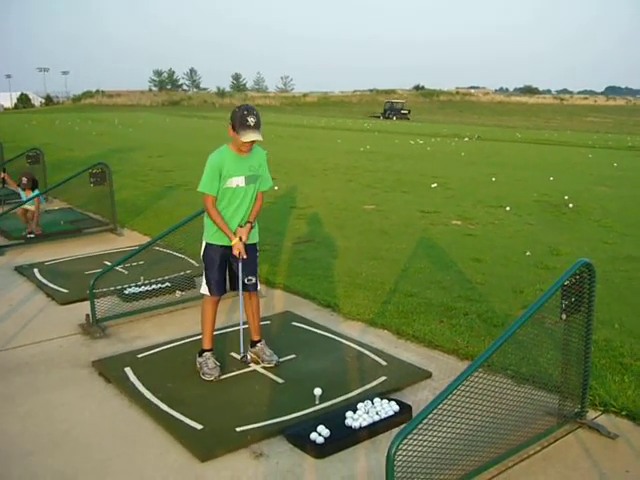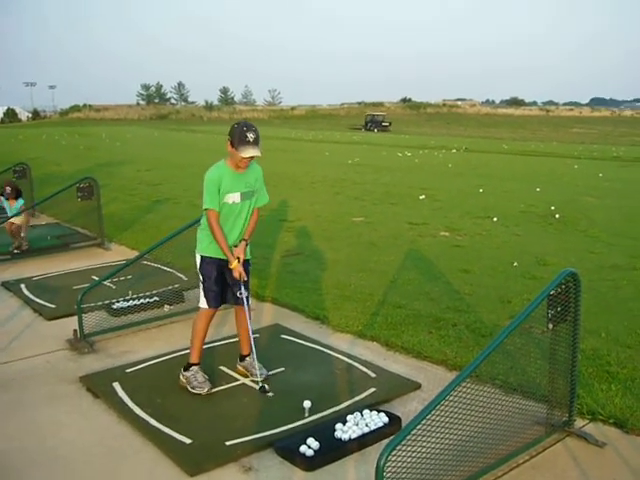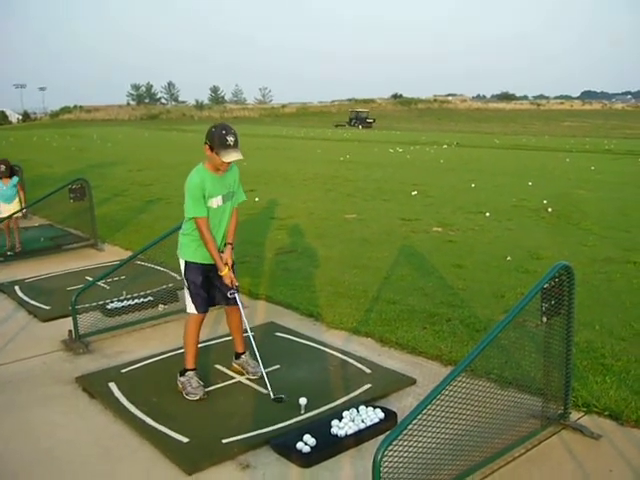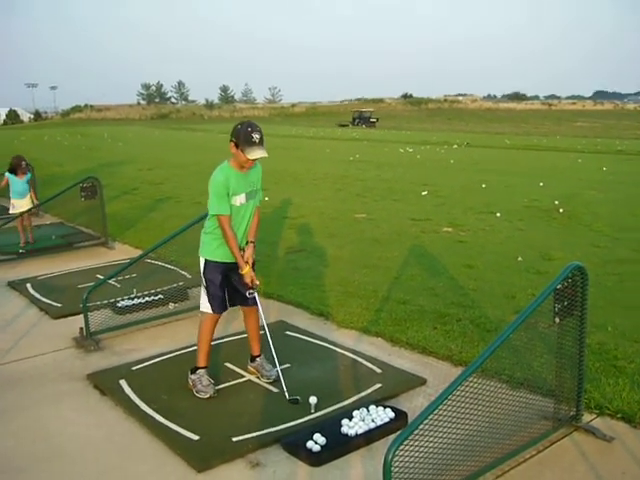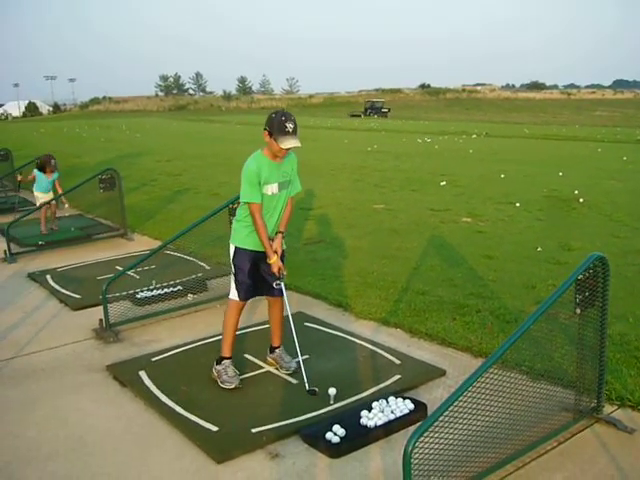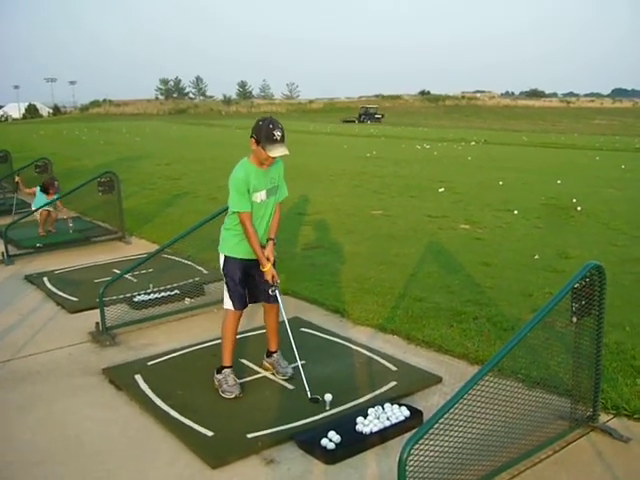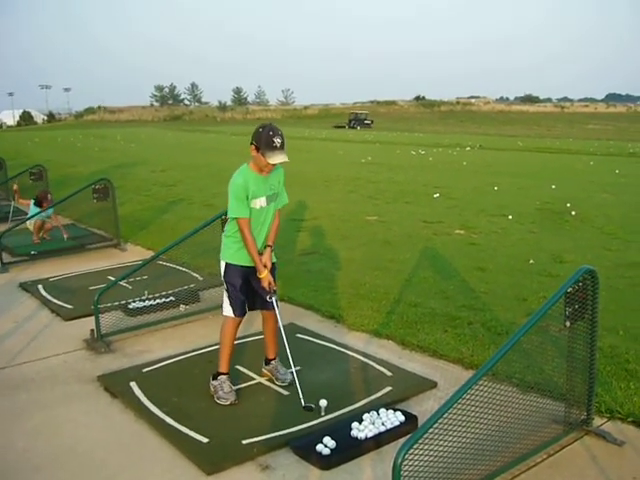
dt=0.4s
person 1, frame 1
left shoulder: (260, 156)
right shoulder: (217, 159)
left elbow: (260, 195)
right elbow: (209, 205)
left wrist: (248, 226)
right wrist: (232, 238)
left hip: (248, 238)
right hip: (217, 239)
left knee: (251, 291)
right knee: (213, 294)
left ankle: (256, 344)
right ankle: (205, 353)
person 1, frame 2
left shoulder: (256, 172)
right shoulder: (215, 175)
left elbow: (255, 210)
right elbow: (213, 221)
left wrist: (243, 244)
right wrist: (231, 260)
left hip: (239, 250)
right hip: (211, 252)
left knee: (242, 304)
right knee: (209, 307)
left ankle: (245, 358)
right ankle: (192, 368)
person 1, frame 3
left shoulder: (233, 171)
right shoulder: (196, 180)
right elbow: (203, 228)
left wrist: (228, 248)
right wrist: (221, 267)
left hip: (221, 252)
right hip: (195, 255)
left knee: (232, 303)
right knee: (198, 312)
left ankle: (240, 356)
right ankle: (188, 373)
person 1, frame 4
left shoulder: (256, 170)
right shoulder: (220, 178)
right elbow: (225, 226)
left wrist: (250, 247)
right wrist: (242, 265)
left hip: (243, 251)
right hip: (217, 254)
left knee: (251, 305)
right knee: (213, 311)
left ankle: (256, 359)
right ankle: (199, 371)
person 1, frame 5
left shoulder: (291, 160)
right shoulder: (253, 166)
right elbow: (256, 215)
left wrist: (280, 236)
right wrist: (270, 254)
left hip: (273, 241)
right hip: (247, 243)
left knee: (276, 295)
right knee: (239, 298)
left ankle: (275, 350)
right ankle: (224, 361)
person 1, frame 6
left shoulder: (278, 166)
right shoulder: (241, 174)
right elbow: (246, 223)
left wrist: (270, 244)
right wrist: (263, 262)
left hip: (263, 248)
right hip: (236, 251)
left knee: (271, 301)
right knee: (235, 308)
left ankle: (273, 355)
right ankle: (225, 371)
person 1, frame 7
left shoulder: (278, 173)
right shoulder: (240, 181)
right elbow: (244, 229)
left wrist: (269, 251)
right wrist: (260, 268)
left hip: (264, 255)
right hip: (237, 258)
left knee: (270, 309)
right knee: (234, 315)
left ankle: (271, 362)
right ankle: (221, 377)
